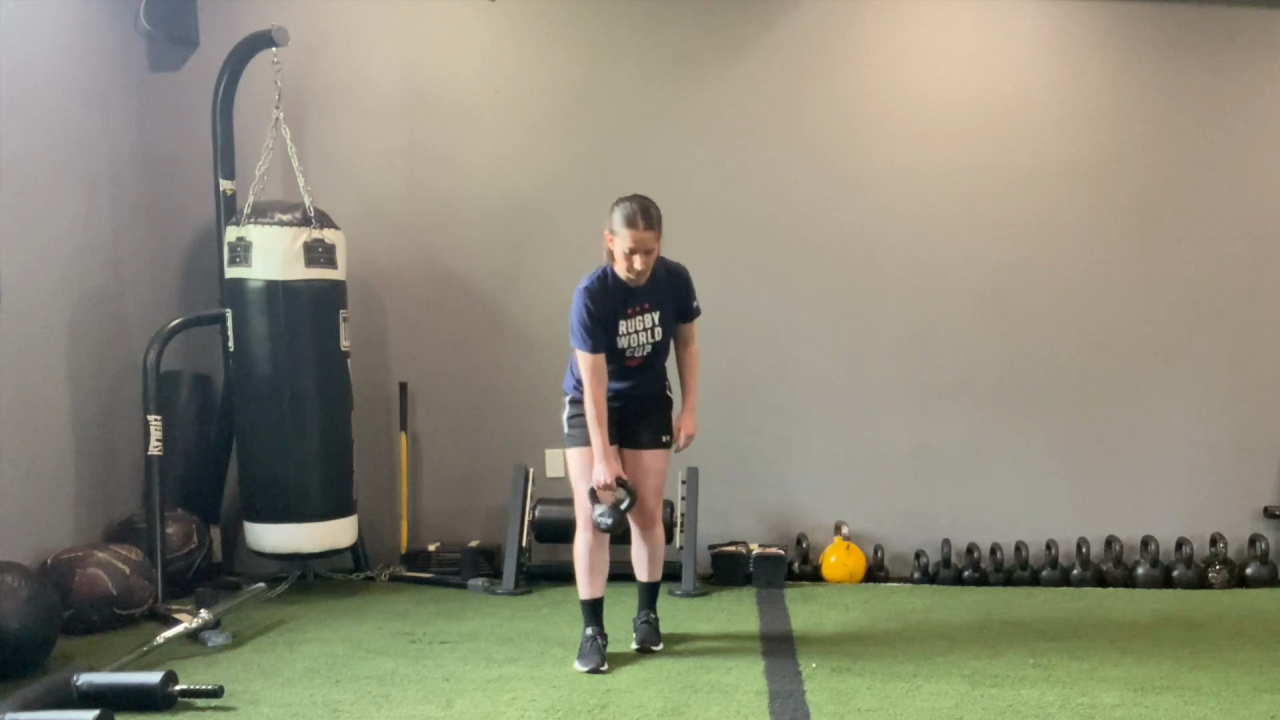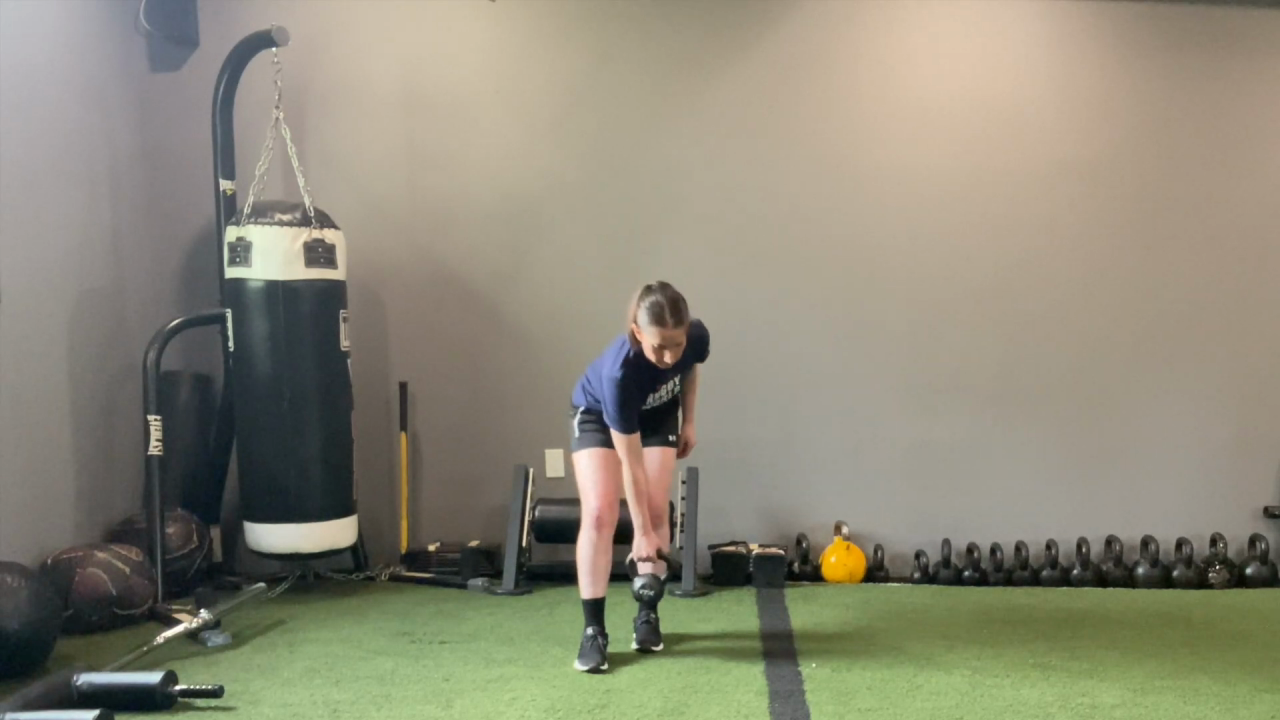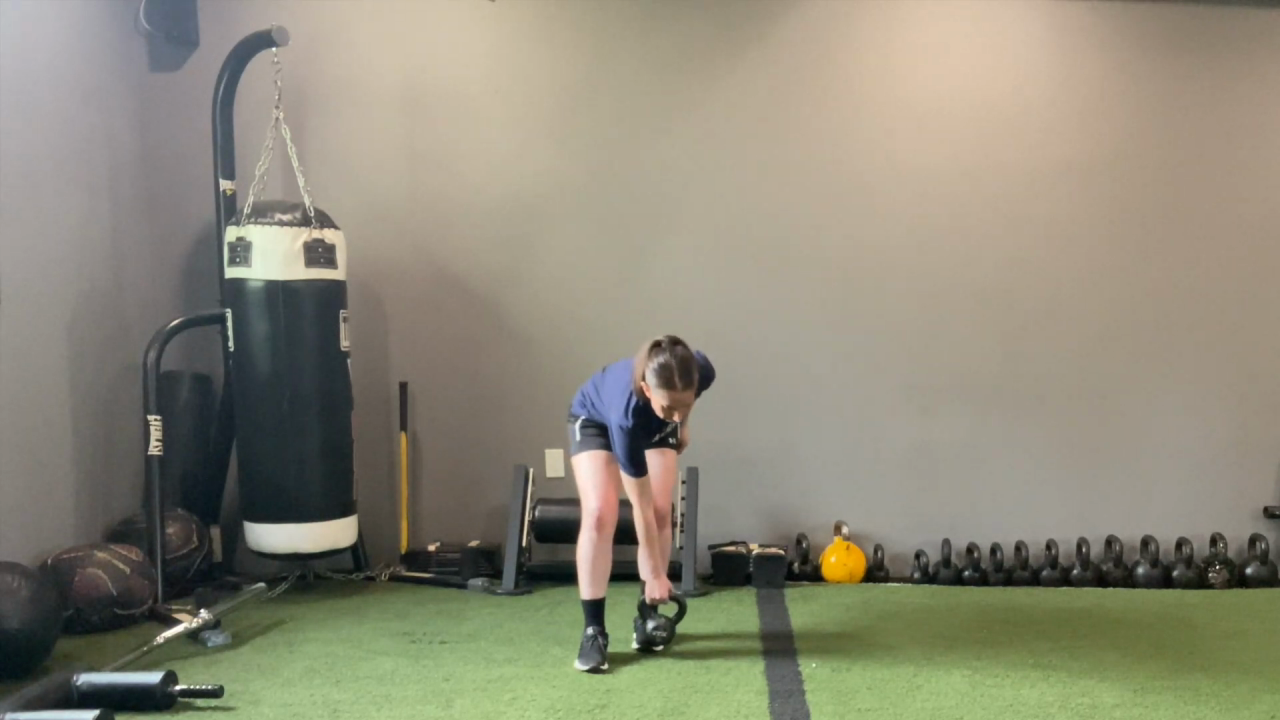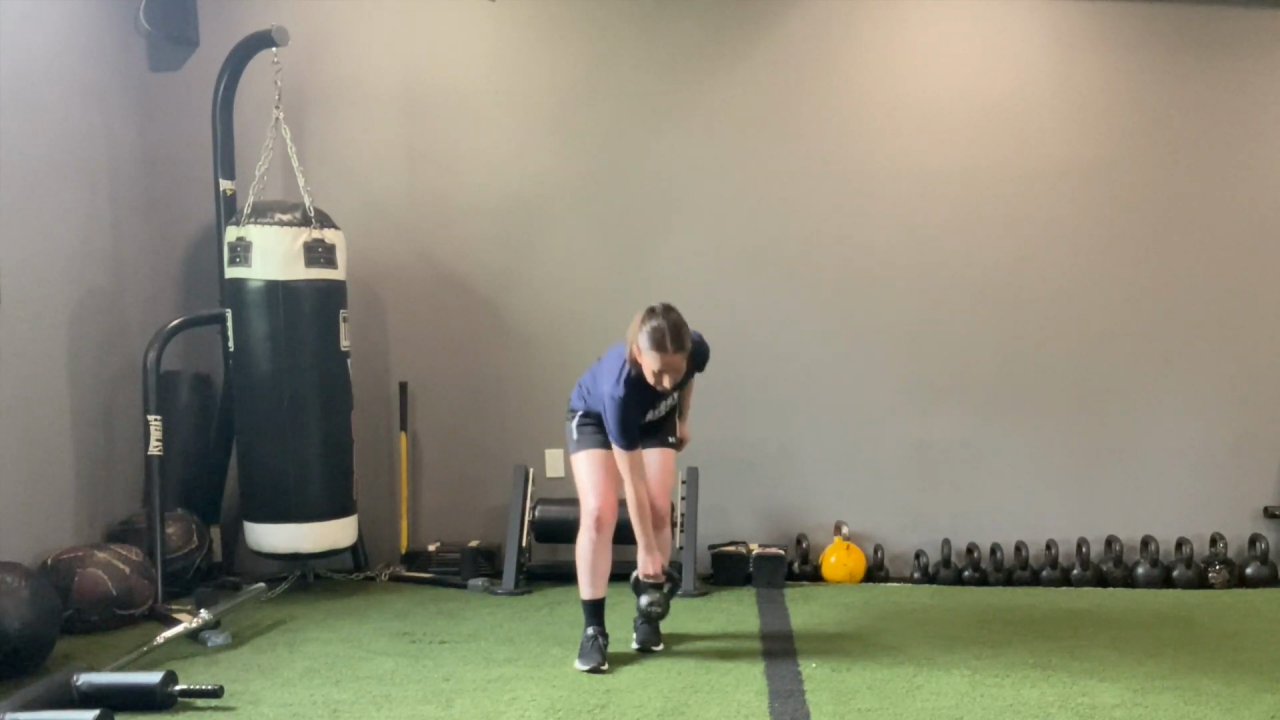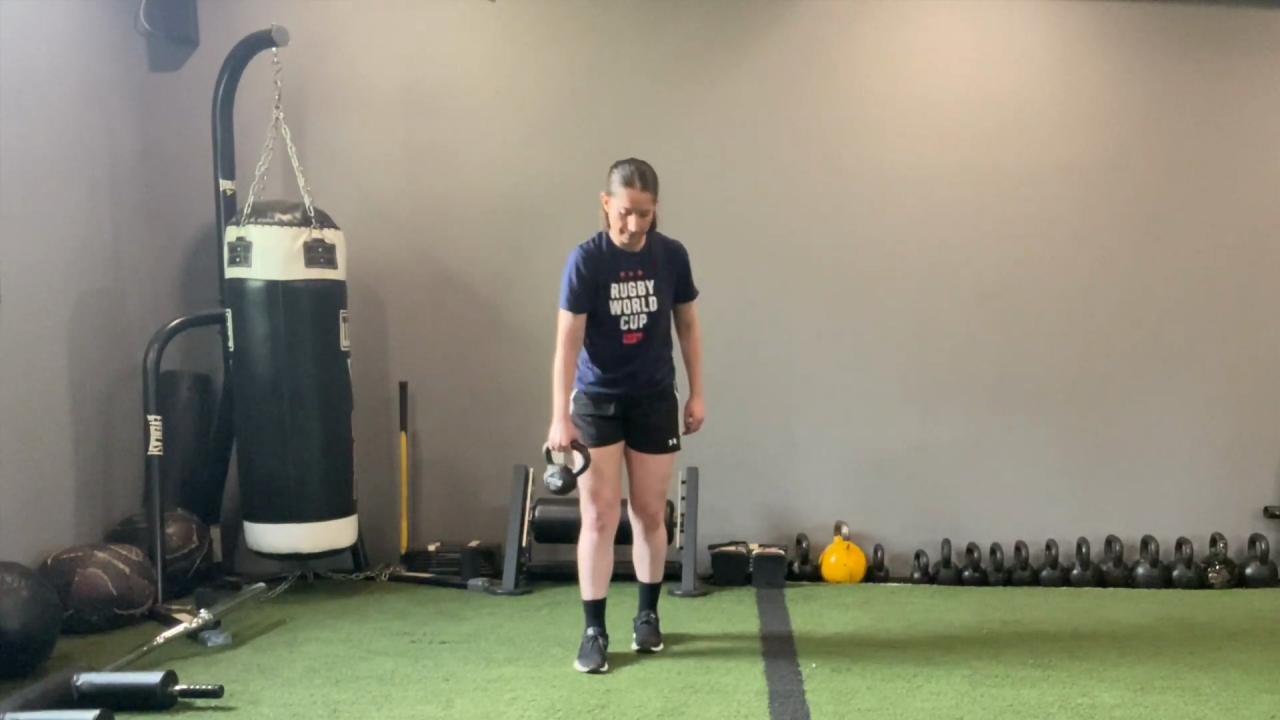
dt=1s
person 1, frame 1
left shoulder: (675, 279)
right shoulder: (592, 294)
left elbow: (686, 343)
right elbow: (594, 383)
left wrist: (689, 409)
right wrist: (602, 457)
left hip: (649, 404)
right hip: (590, 406)
left knee: (647, 512)
right knee: (593, 513)
left ankle: (647, 615)
right ankle: (593, 631)
person 1, frame 2
left shoulder: (697, 336)
right shoulder: (619, 371)
right elbow: (631, 465)
left wrist: (688, 421)
right wrist: (641, 532)
left hip: (657, 417)
right hip: (596, 415)
left knee: (657, 508)
right knee: (599, 513)
left ankle: (647, 616)
right ankle: (593, 631)
person 1, frame 3
left shoulder: (701, 371)
right shoulder: (628, 413)
right elbow: (640, 508)
left wrist: (682, 426)
right wrist: (655, 574)
left hip: (655, 429)
right hip: (594, 421)
left knee: (662, 510)
right knee: (600, 513)
right ankle: (593, 631)
person 1, frame 4
left shoulder: (696, 349)
right shoulder: (620, 386)
right elbow: (634, 483)
left wrist: (682, 420)
right wrist: (646, 549)
left hip: (656, 421)
right hip: (593, 417)
left knee: (659, 510)
right knee: (599, 513)
left ankle: (648, 617)
right ankle: (593, 631)
person 1, frame 5
left shoulder: (672, 256)
right shoulder: (586, 259)
left elbow: (687, 326)
right elbow: (568, 342)
left wrist: (697, 393)
right wrist: (561, 417)
left hip: (655, 399)
right hip: (597, 400)
left knee: (650, 514)
right knee: (599, 517)
left ankle: (647, 616)
right ankle: (594, 631)
